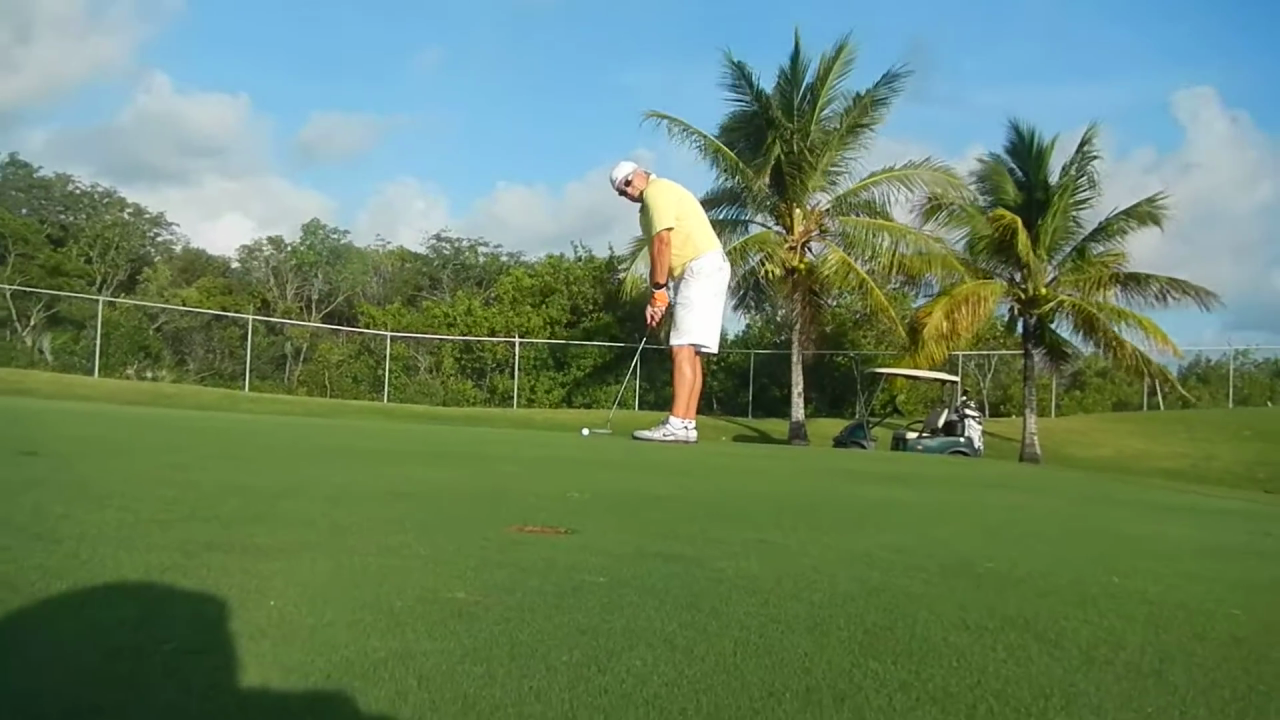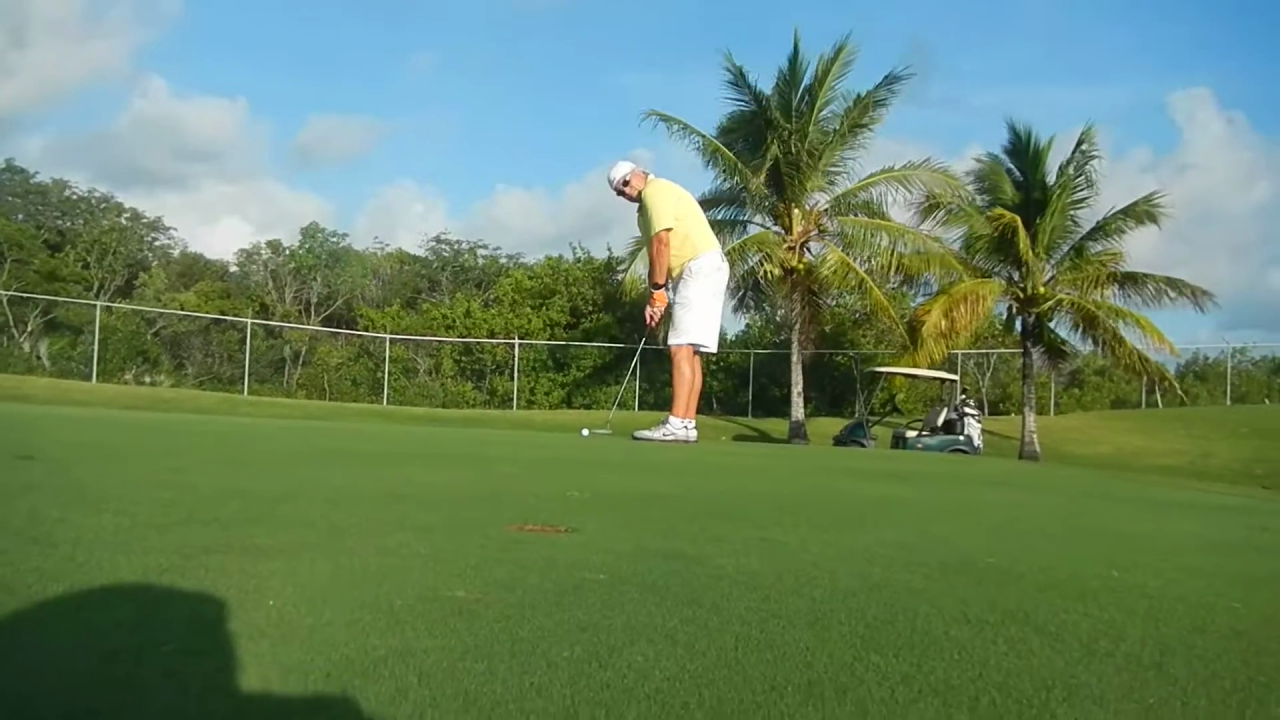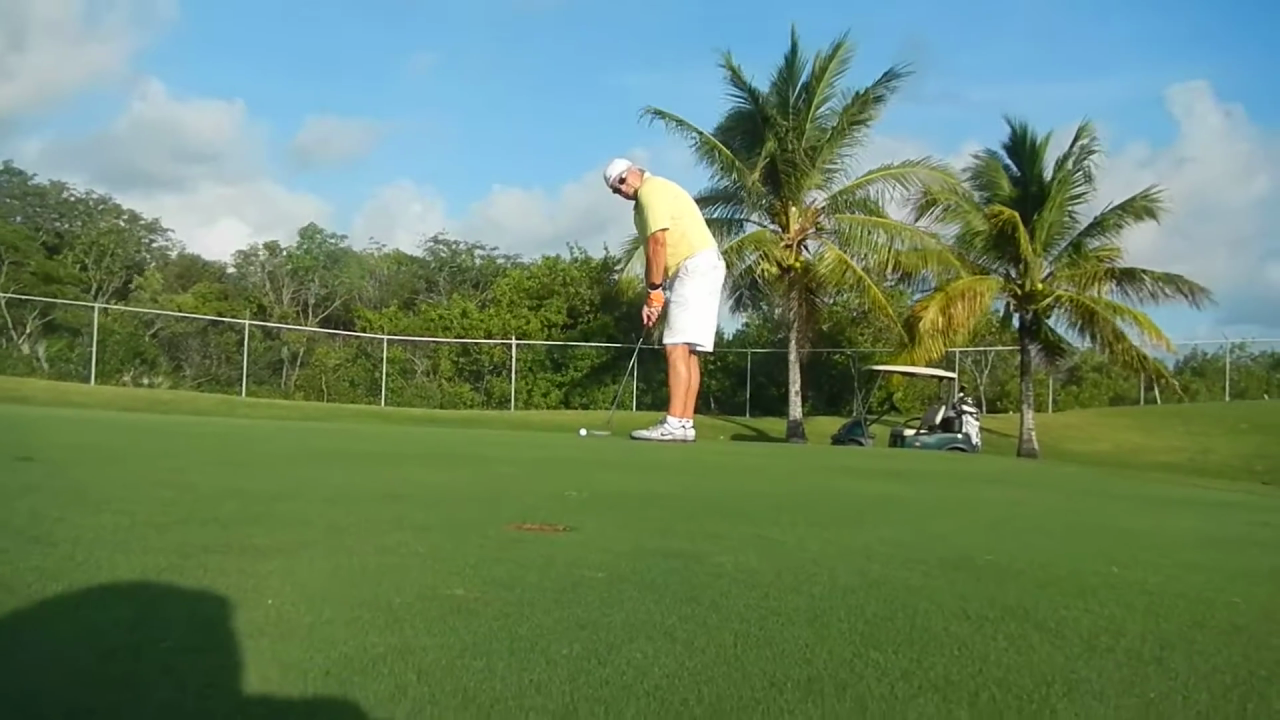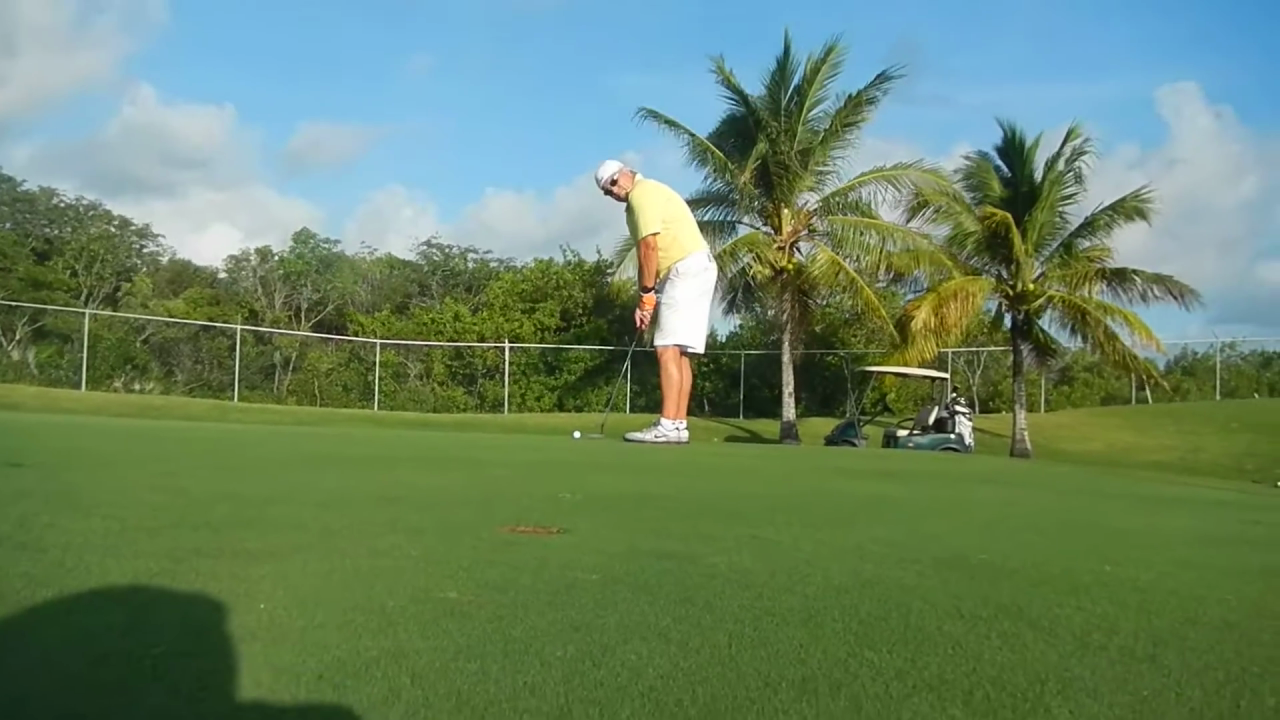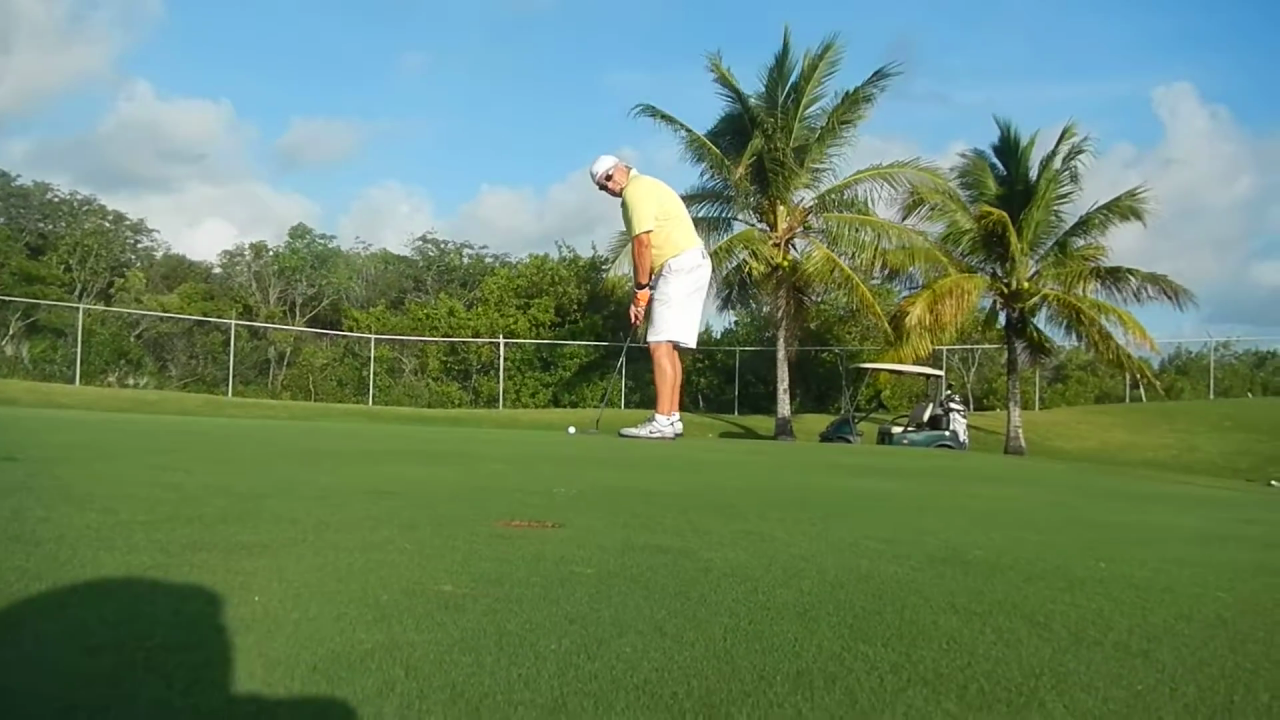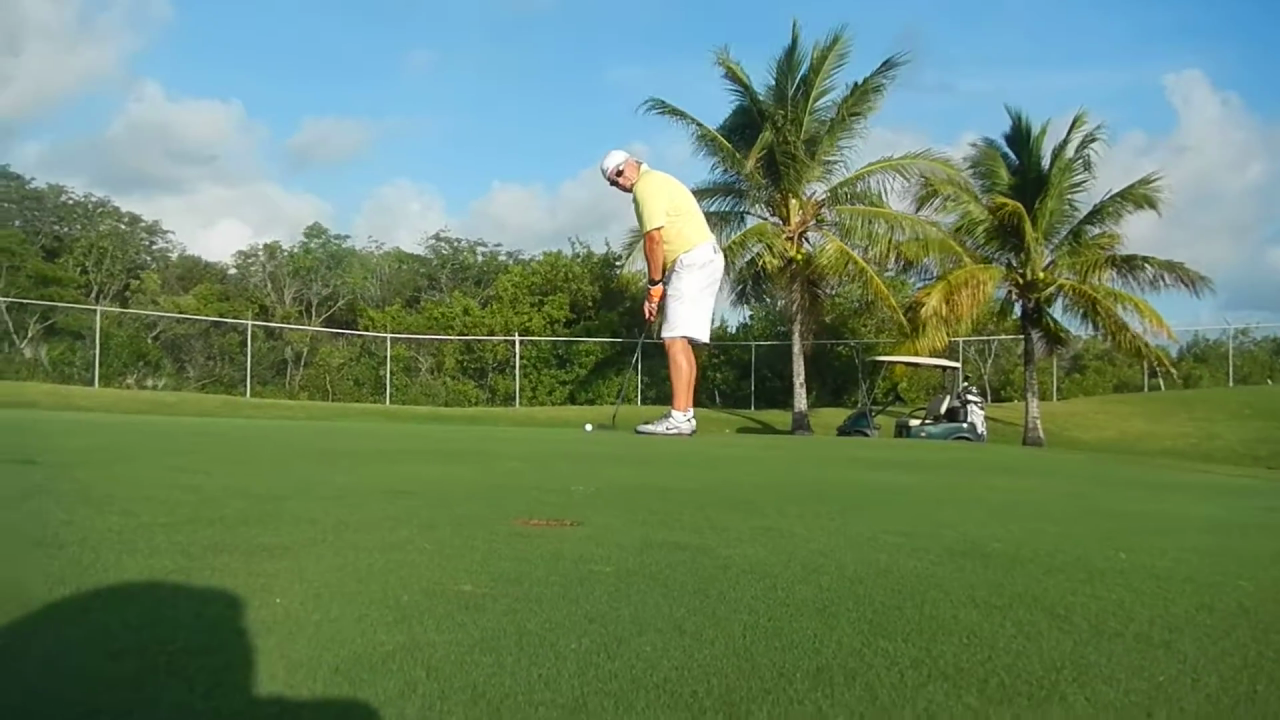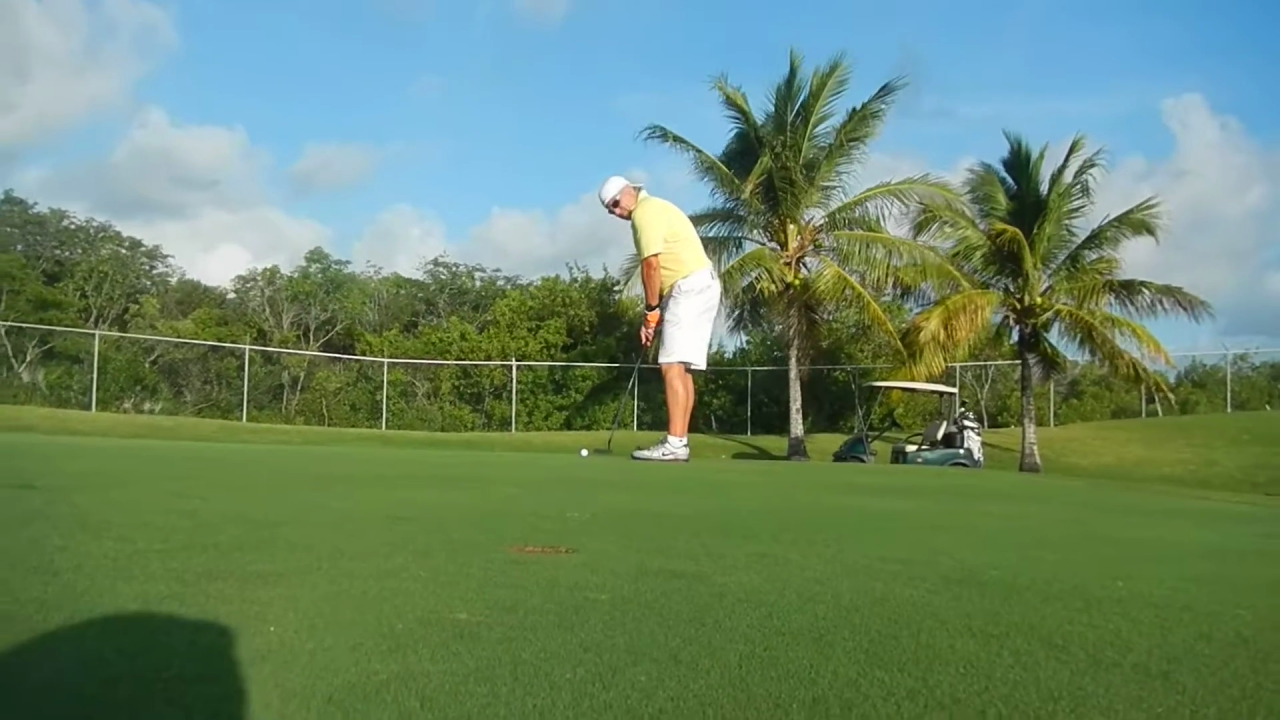
dt=0.1s
person 1, frame 1
left shoulder: (657, 190)
right shoulder: (645, 210)
left elbow: (663, 242)
right elbow: (656, 256)
left wrist: (658, 290)
right wrist: (655, 298)
left hip: (703, 268)
right hip: (695, 273)
left knee: (683, 347)
right knee: (690, 350)
left ankle: (677, 424)
right ankle: (687, 424)
person 1, frame 2
left shoulder: (656, 190)
right shoulder: (643, 210)
left elbow: (662, 242)
right elbow: (655, 256)
left wrist: (657, 290)
right wrist: (654, 297)
left hip: (701, 268)
right hip: (693, 273)
left knee: (682, 347)
right knee: (690, 350)
left ankle: (677, 423)
right ankle: (687, 424)
person 1, frame 3
left shoulder: (651, 189)
right shoulder: (640, 208)
left elbow: (658, 242)
right elbow: (652, 254)
left wrist: (654, 290)
right wrist: (652, 297)
left hip: (697, 267)
right hip: (692, 271)
left knee: (678, 346)
right knee: (686, 349)
left ankle: (674, 424)
right ankle: (685, 423)
person 1, frame 4
left shoulder: (642, 192)
right shoulder: (633, 208)
left elbow: (650, 246)
right elbow: (645, 255)
left wrist: (647, 293)
right wrist: (644, 299)
left hip: (688, 269)
right hip: (684, 272)
left knee: (668, 347)
right knee: (678, 350)
left ankle: (668, 426)
right ankle: (678, 425)
person 1, frame 5
left shoulder: (636, 189)
right shoulder: (634, 195)
left elbow: (642, 244)
right elbow: (644, 247)
left wrist: (641, 290)
right wrist: (641, 294)
left hip: (682, 265)
right hip: (686, 266)
left knee: (661, 343)
right knee: (669, 345)
left ankle: (662, 421)
right ankle: (671, 418)
person 1, frame 6
left shoulder: (647, 184)
right shoulder: (647, 189)
left elbow: (654, 240)
right elbow: (657, 243)
left wrist: (654, 285)
right wrist: (655, 288)
left hip: (694, 260)
right hip: (699, 261)
left knee: (675, 339)
right knee: (682, 341)
left ankle: (678, 418)
right ankle: (685, 414)
person 1, frame 7
left shoulder: (645, 211)
right shoulder: (649, 212)
left elbow: (651, 266)
right elbow: (657, 268)
left wrist: (651, 311)
right wrist: (653, 313)
left hip: (691, 287)
right hip: (694, 288)
left knee: (672, 365)
right knee: (680, 366)
left ankle: (674, 443)
right ankle: (679, 441)
